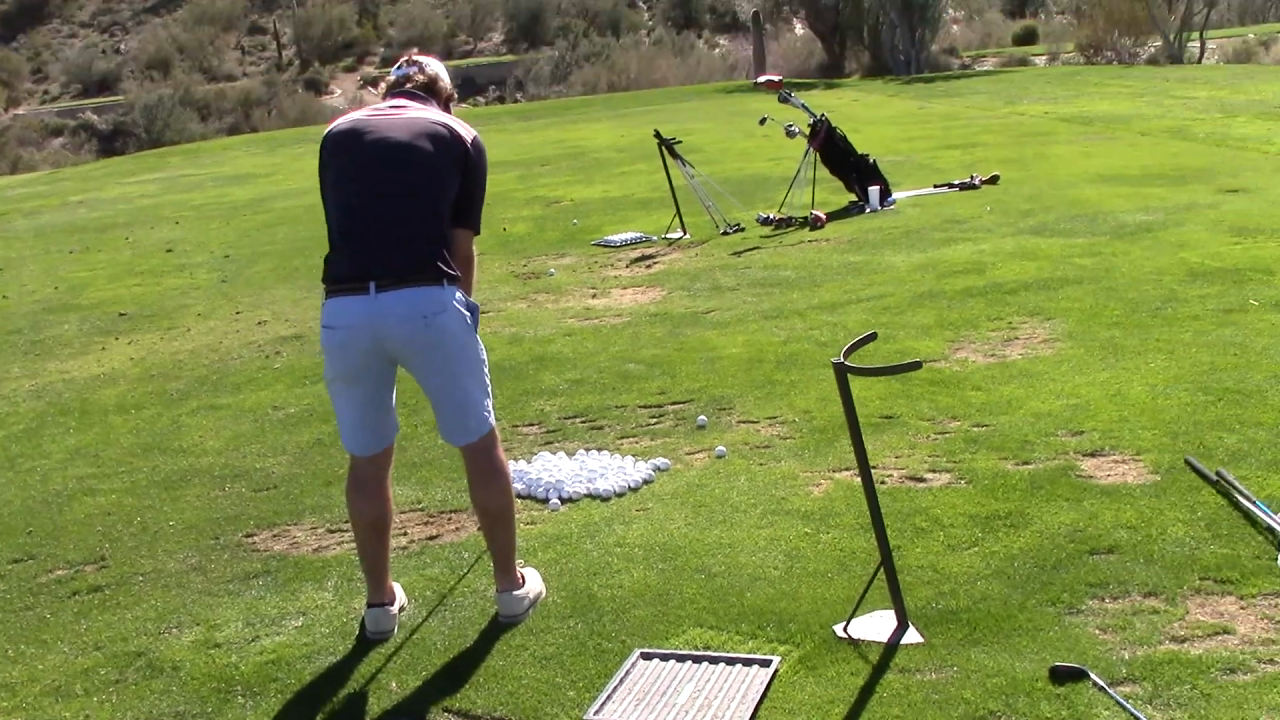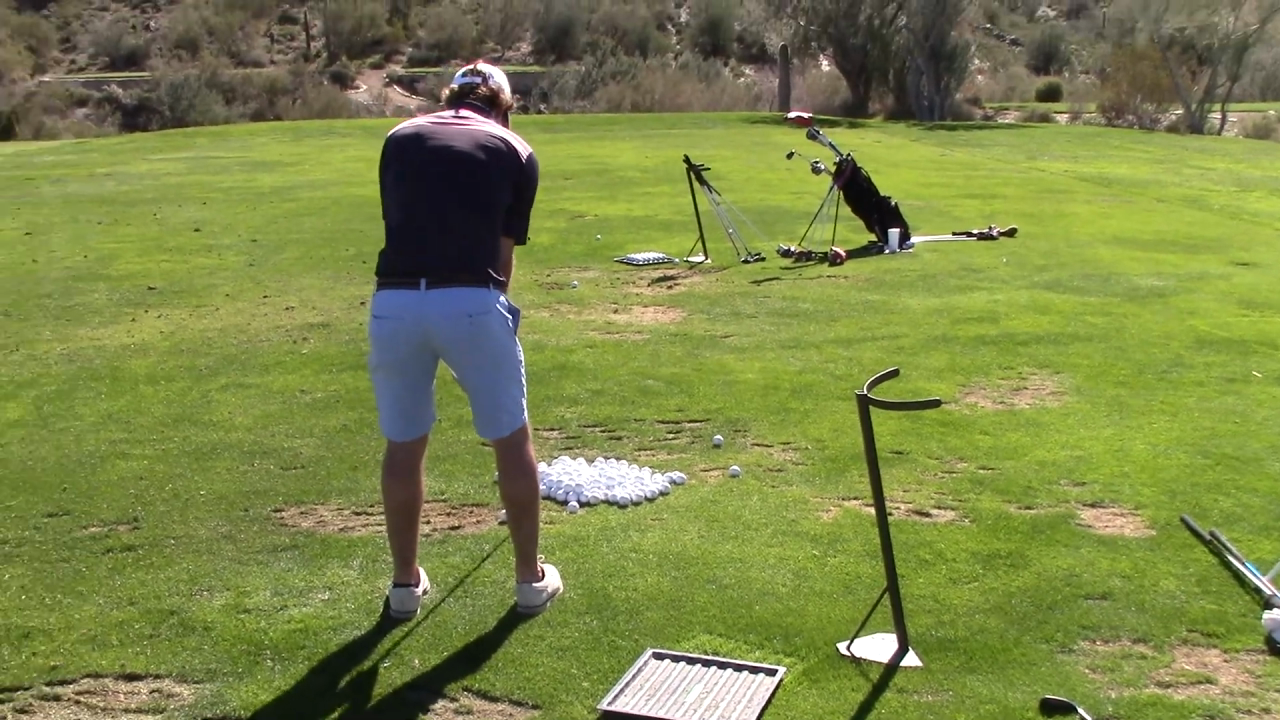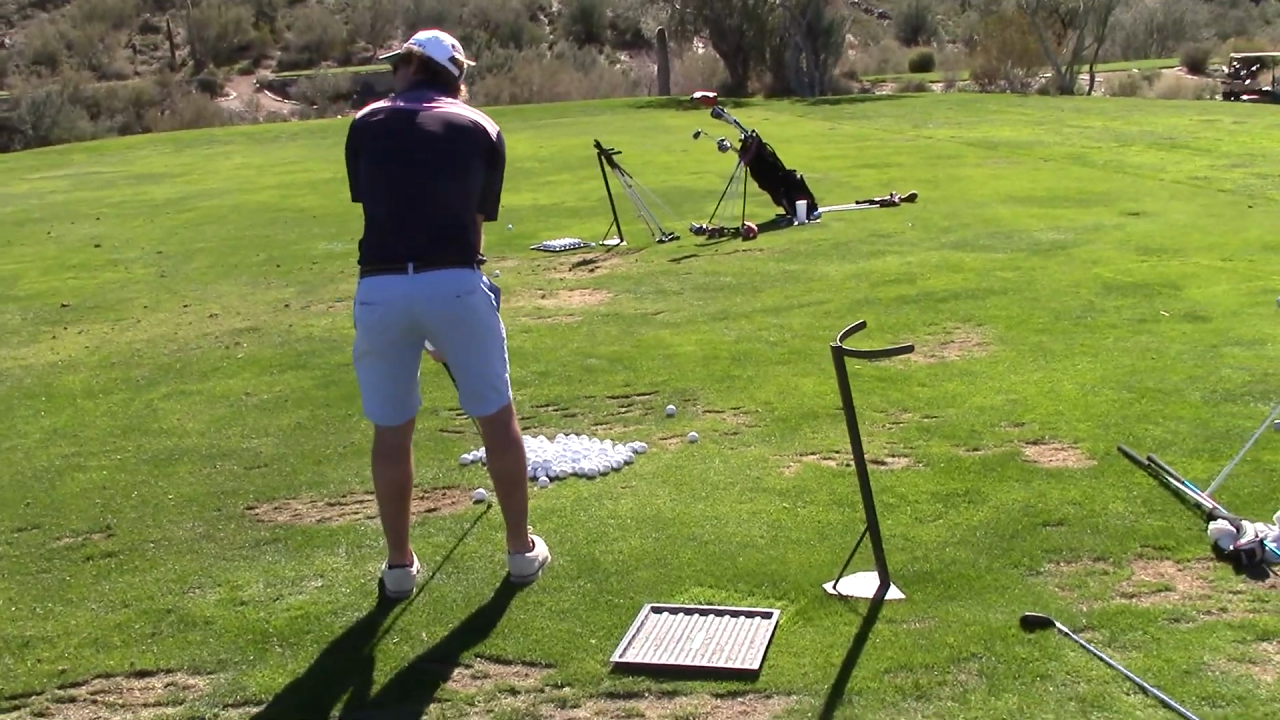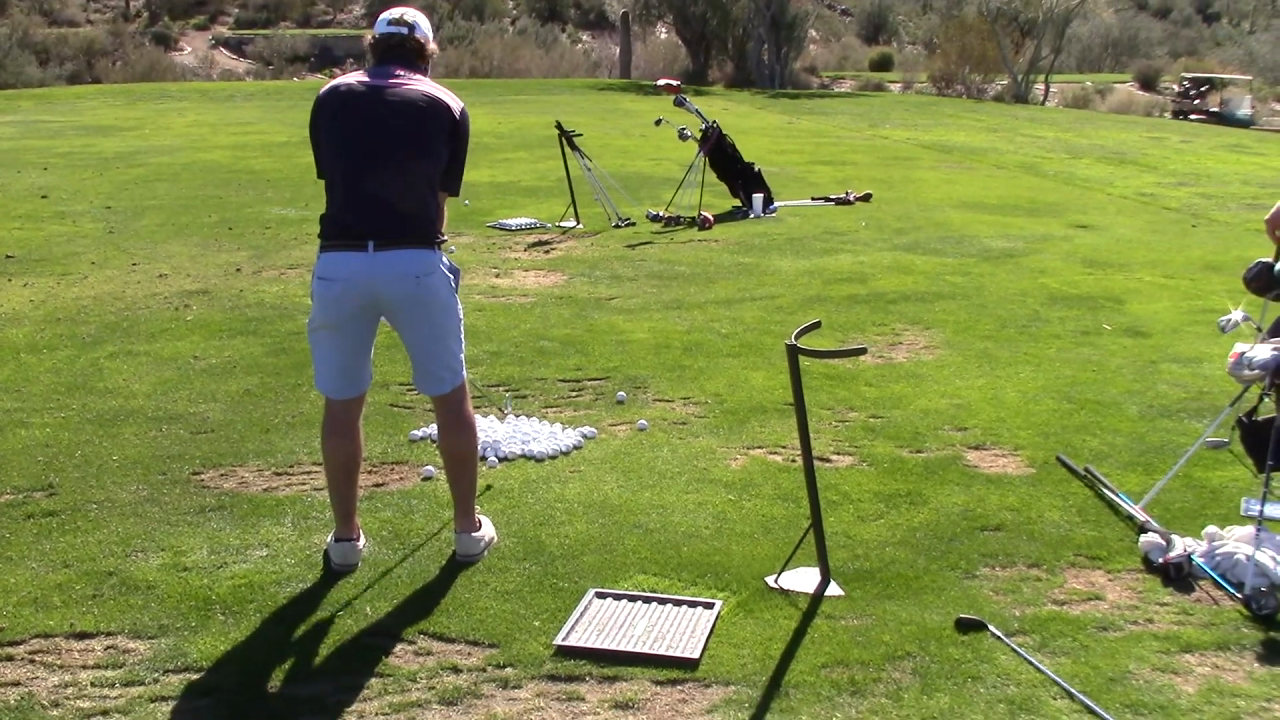
dt=0.7s
person 1, frame 1
left shoulder: (338, 133)
right shoulder: (459, 136)
right elbow: (461, 246)
right wrist: (459, 303)
left hip: (346, 308)
right hip: (427, 301)
left knee: (367, 460)
right knee: (479, 443)
left ankle: (381, 600)
right ankle: (510, 583)
person 1, frame 2
left shoulder: (400, 137)
right shoulder: (516, 151)
left hip: (395, 301)
right hip: (471, 301)
left knee: (403, 445)
right knee: (511, 440)
left ankle: (405, 581)
right ankle: (530, 576)
person 1, frame 3
left shoulder: (366, 124)
right shoulder: (483, 129)
left elbow: (368, 206)
left hip: (381, 286)
right hip: (456, 283)
left knee: (391, 430)
right knee: (496, 416)
left ankle: (400, 563)
right ankle: (521, 547)
person 1, frame 4
left shoulder: (332, 97)
right shoulder: (448, 107)
left hip: (340, 262)
right hip: (416, 263)
left knee: (341, 404)
right knee: (450, 396)
left ankle: (346, 536)
right ankle: (468, 527)
